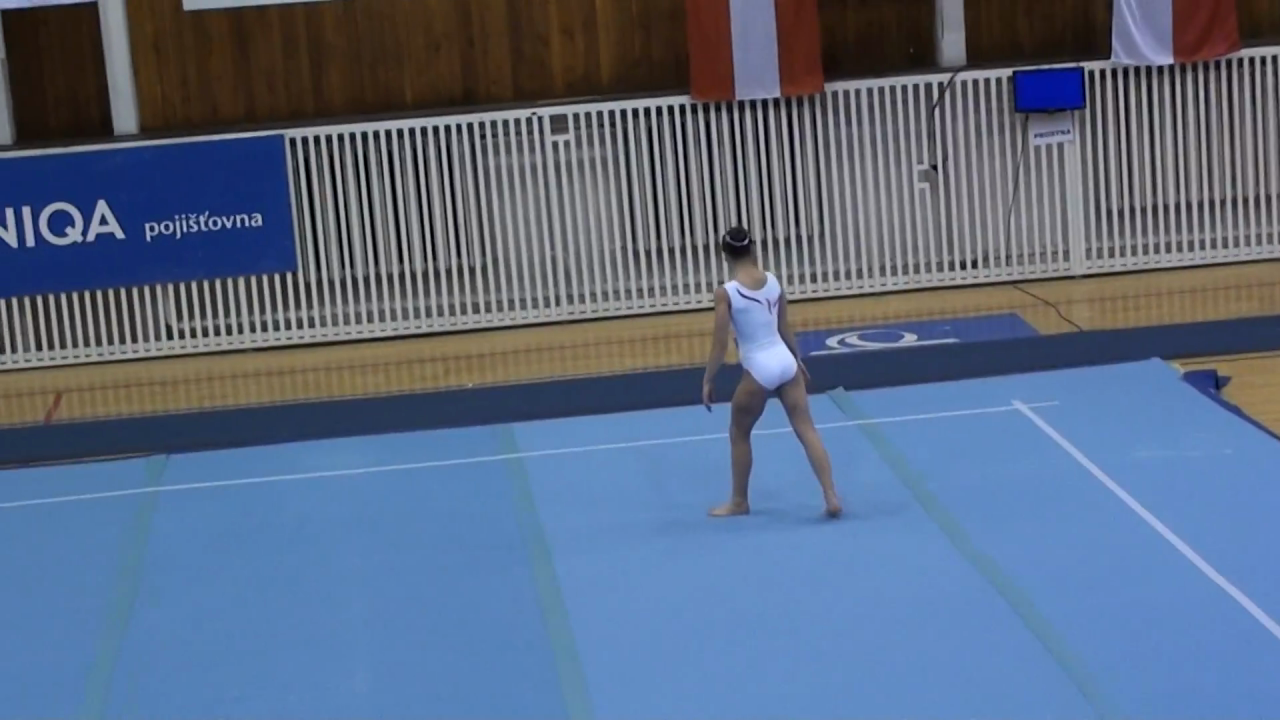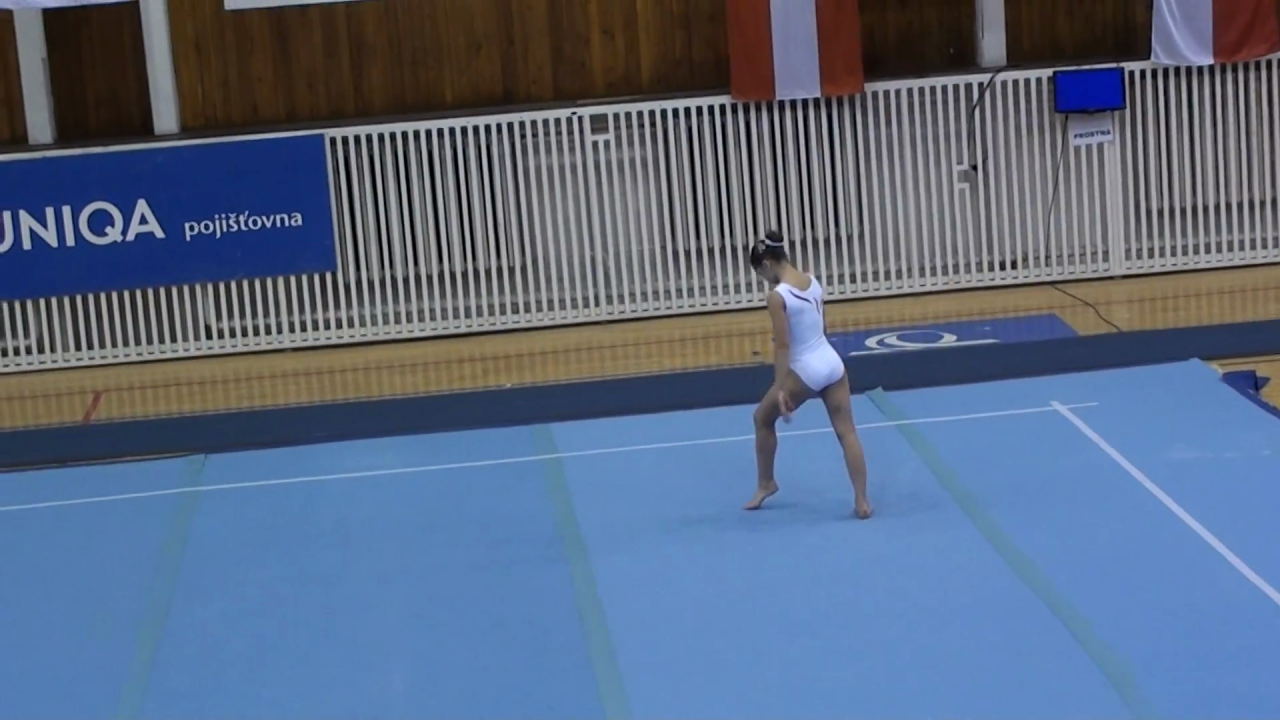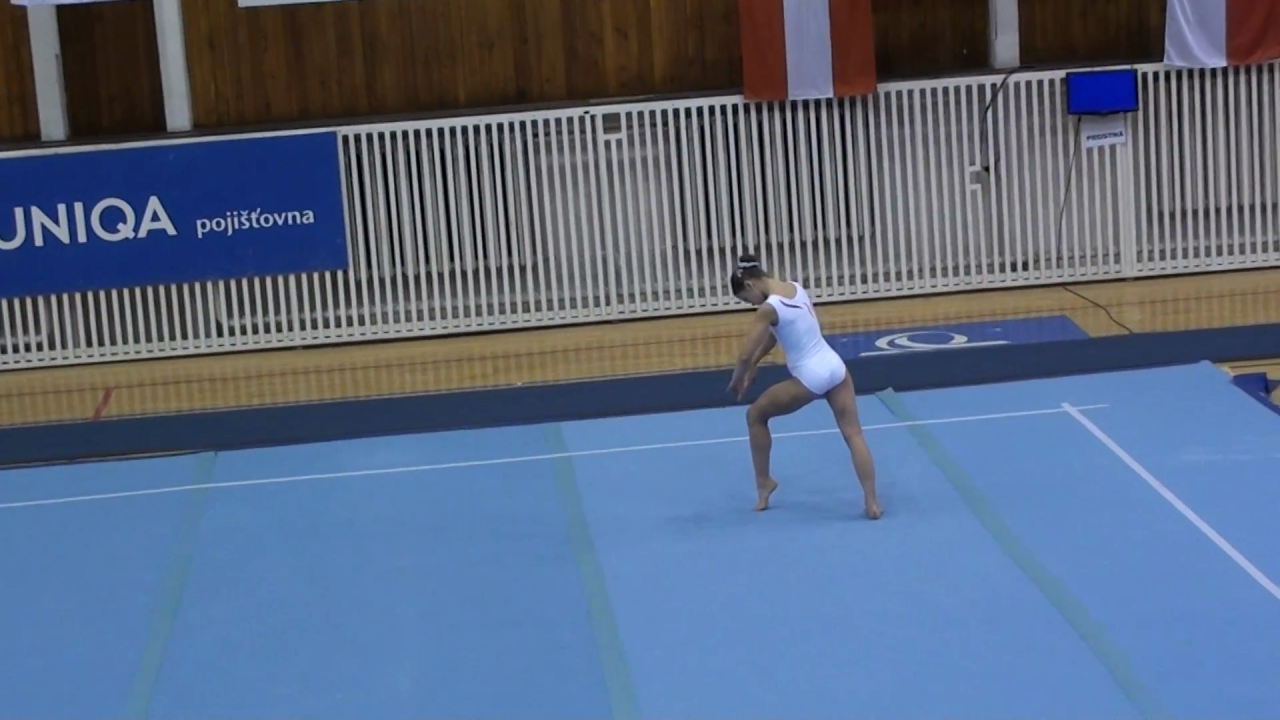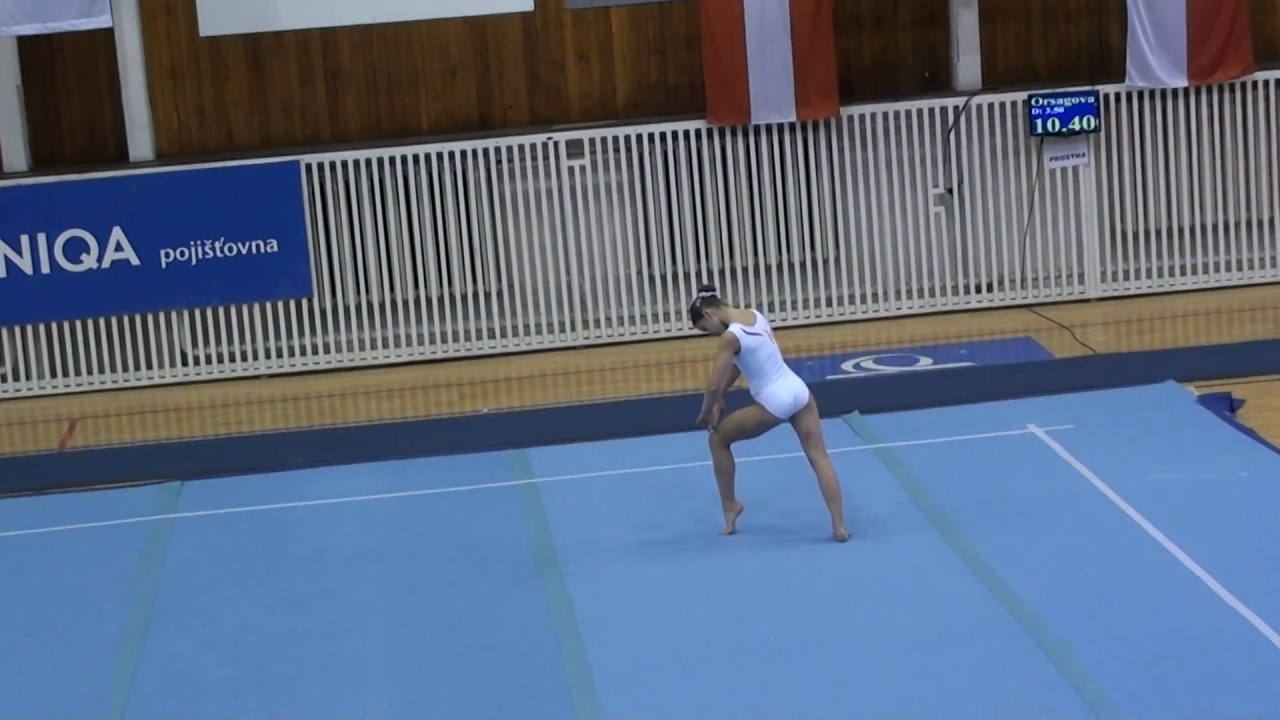
dt=0.7s
person 1, frame 1
left shoulder: (726, 293)
right shoulder: (773, 281)
left elbow: (720, 342)
right elbow: (783, 328)
left wrist: (708, 380)
right wrist: (797, 360)
left hip: (758, 371)
right hip: (786, 363)
left knee: (739, 434)
right knee: (806, 430)
left ankle: (739, 502)
right ankle: (832, 498)
person 1, frame 2
left shoulder: (777, 296)
right shoulder: (812, 282)
left elbow: (782, 346)
left wrist: (781, 389)
left hip: (805, 372)
right hip: (832, 364)
left knee: (763, 418)
right knee: (847, 432)
left ankle: (765, 483)
right ankle: (862, 502)
person 1, frame 3
left shoulder: (768, 309)
right shoulder: (796, 288)
left elbow: (745, 356)
left wrist: (737, 380)
right wrist: (753, 367)
left hip: (810, 378)
right hip: (835, 367)
left knee: (756, 415)
right knee: (854, 434)
left ankle: (764, 482)
right ankle: (872, 503)
person 1, frame 4
left shoulder: (730, 337)
right shoulder: (756, 315)
left elbow: (714, 386)
left wrist: (706, 413)
right wrist: (720, 399)
left hip: (774, 403)
right hip: (799, 391)
left knee: (718, 439)
right knee: (819, 457)
left ankle: (730, 506)
right ankle: (839, 525)
